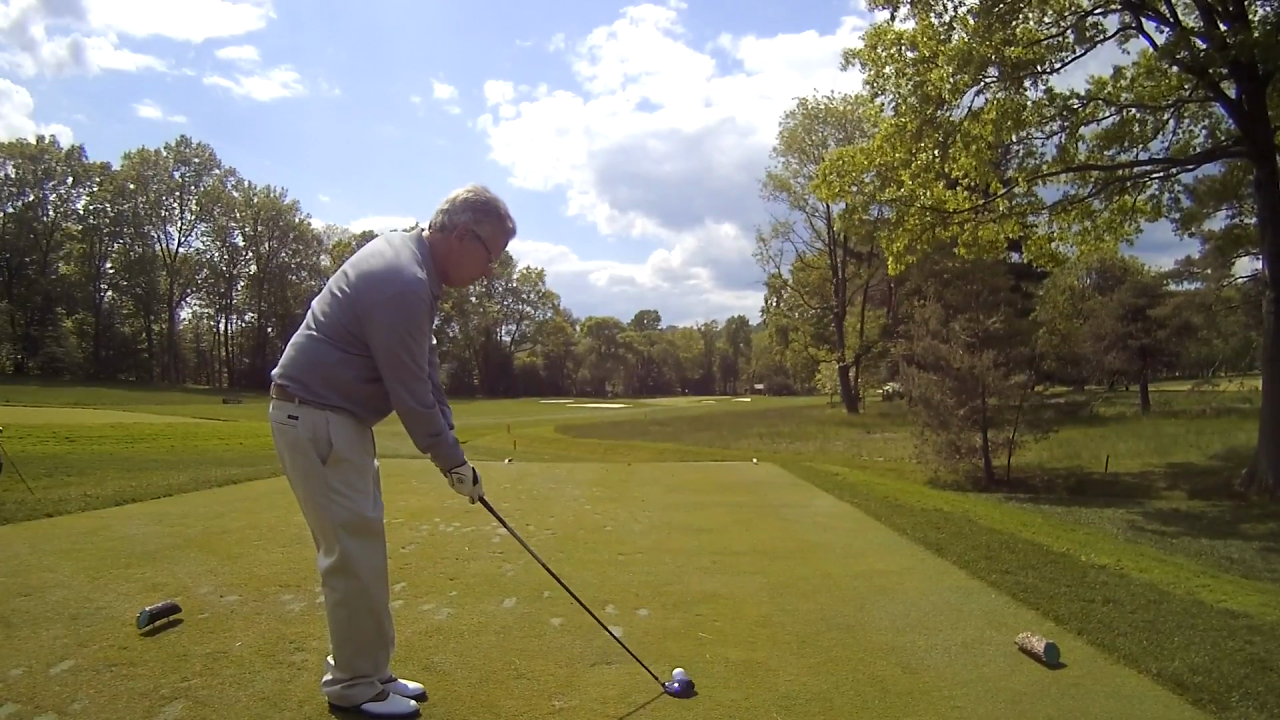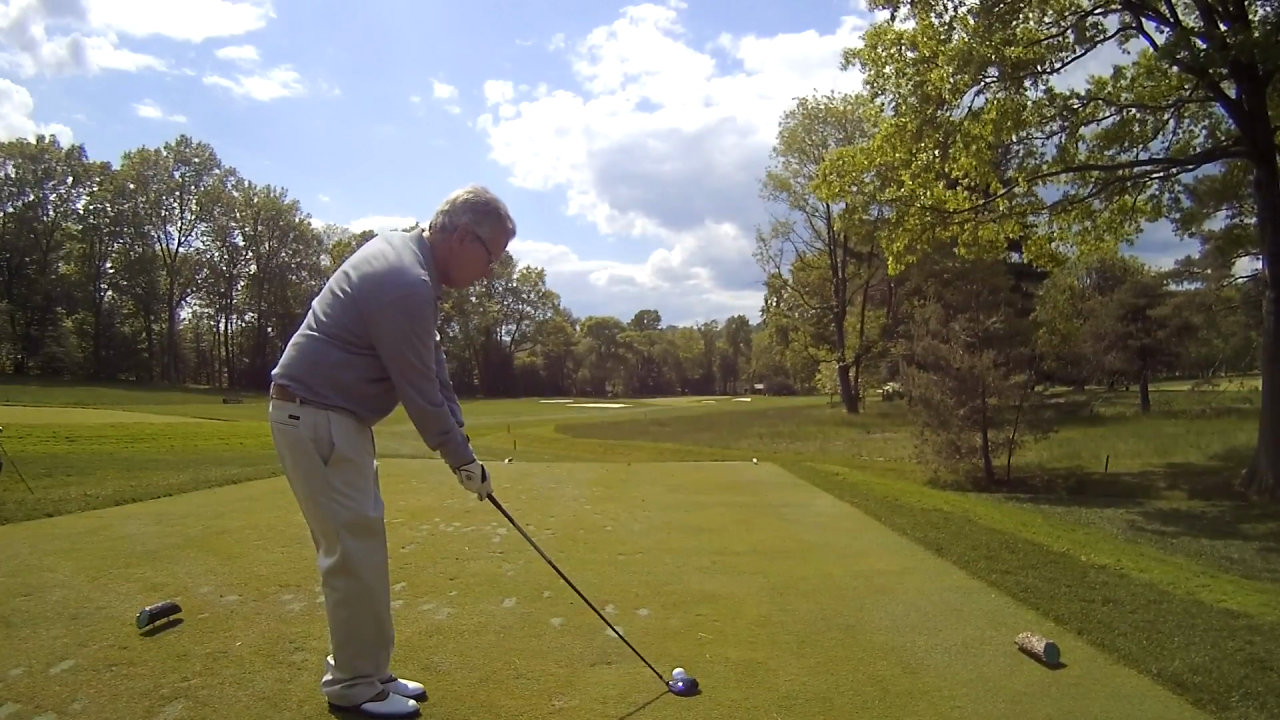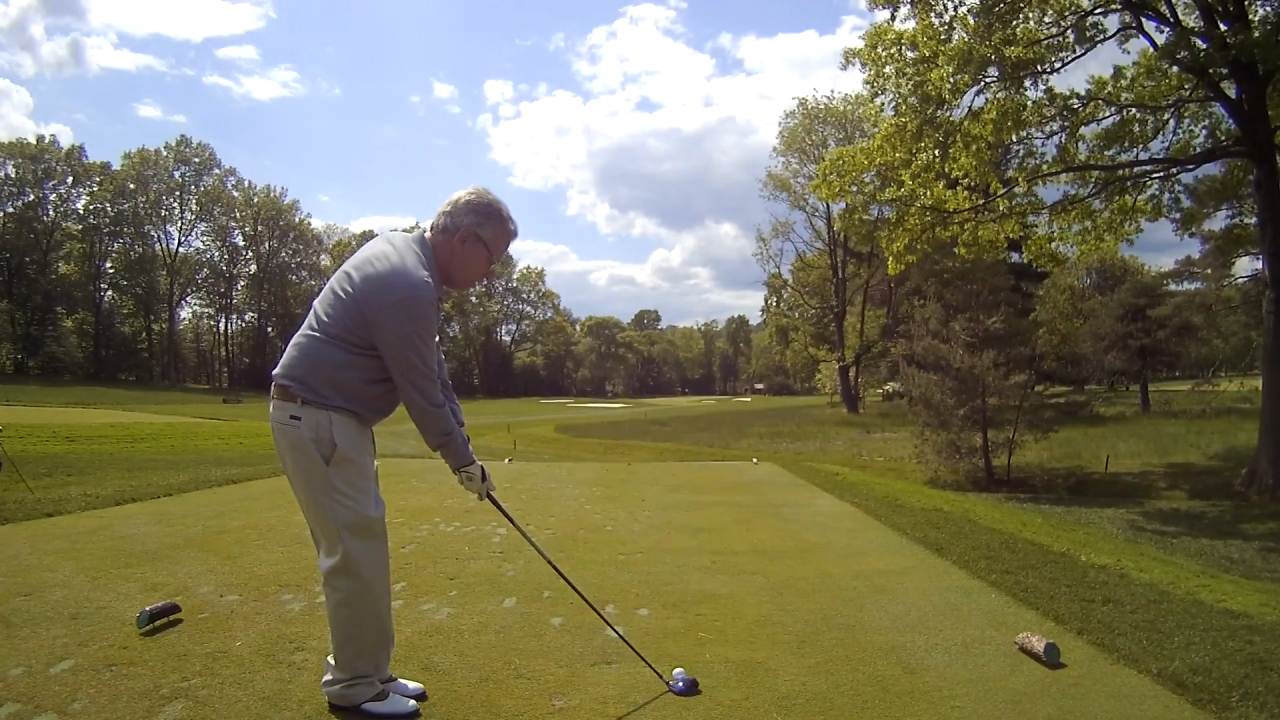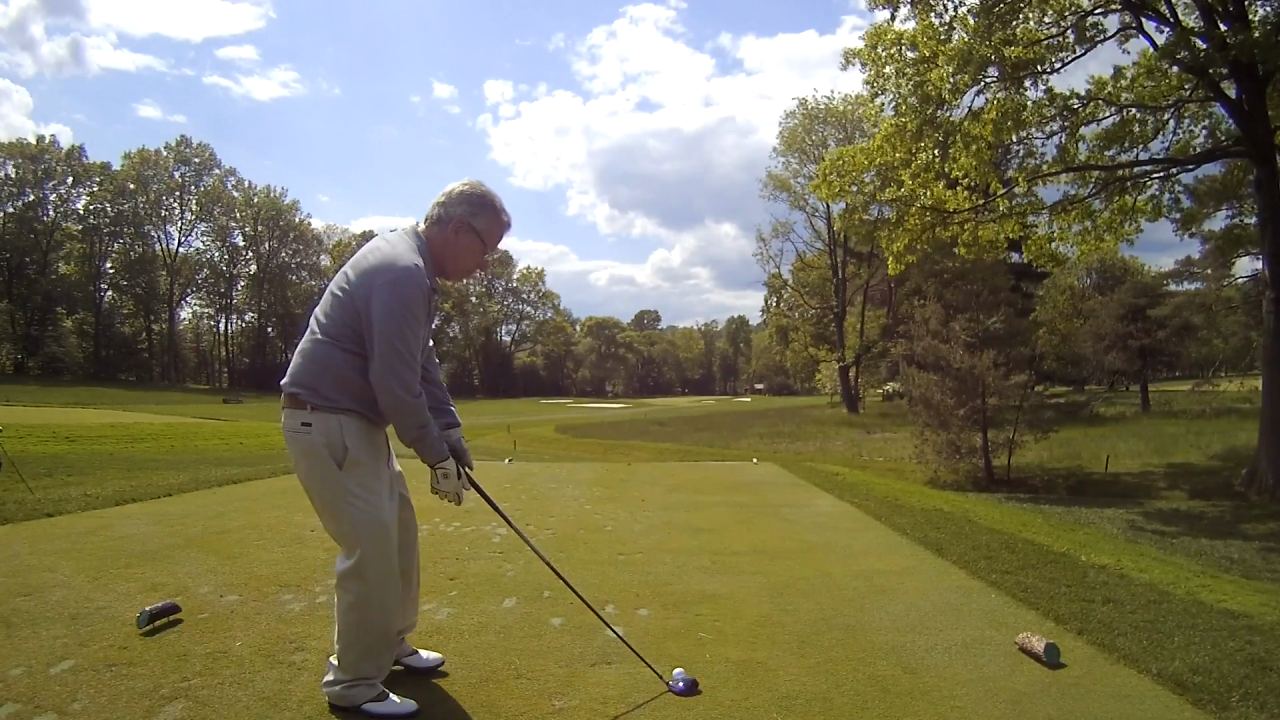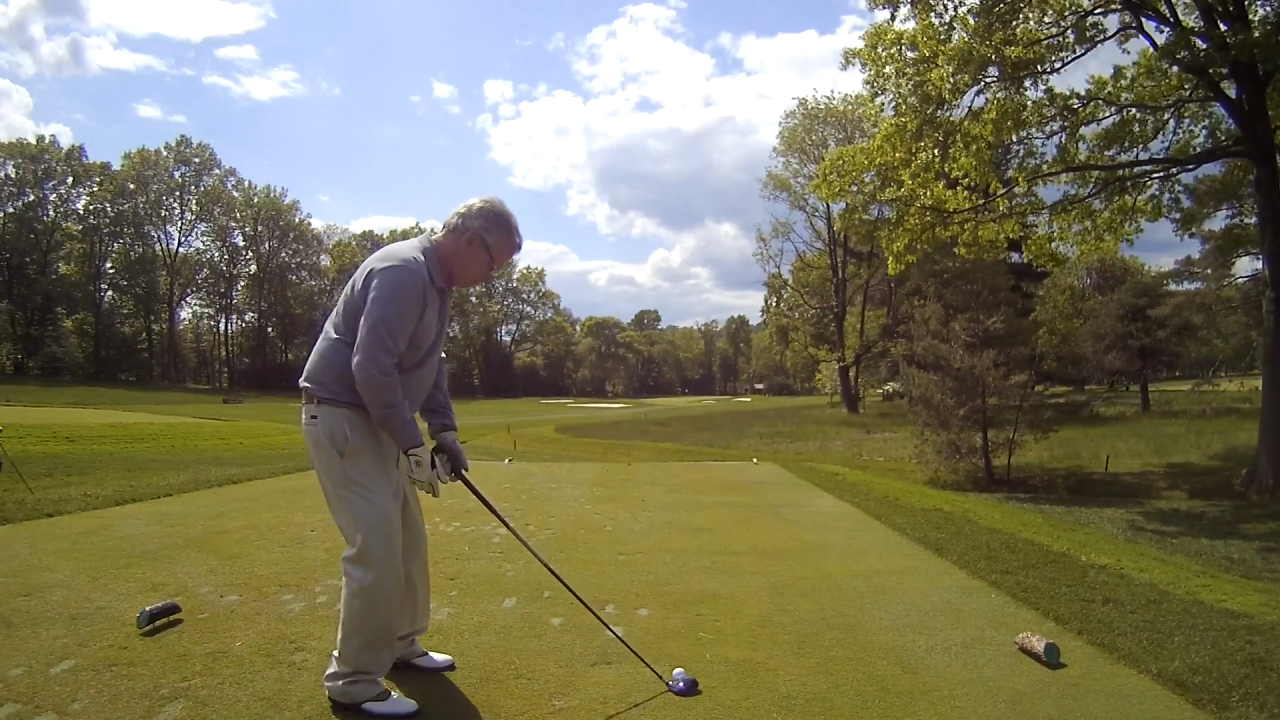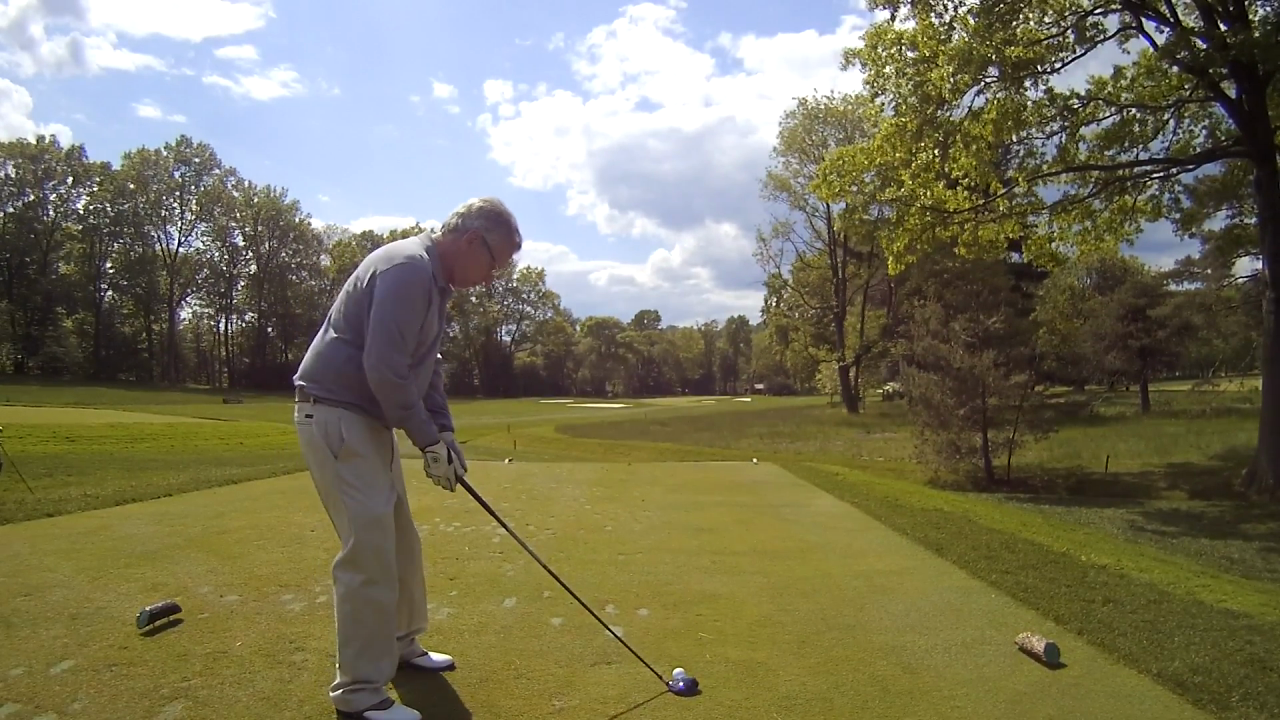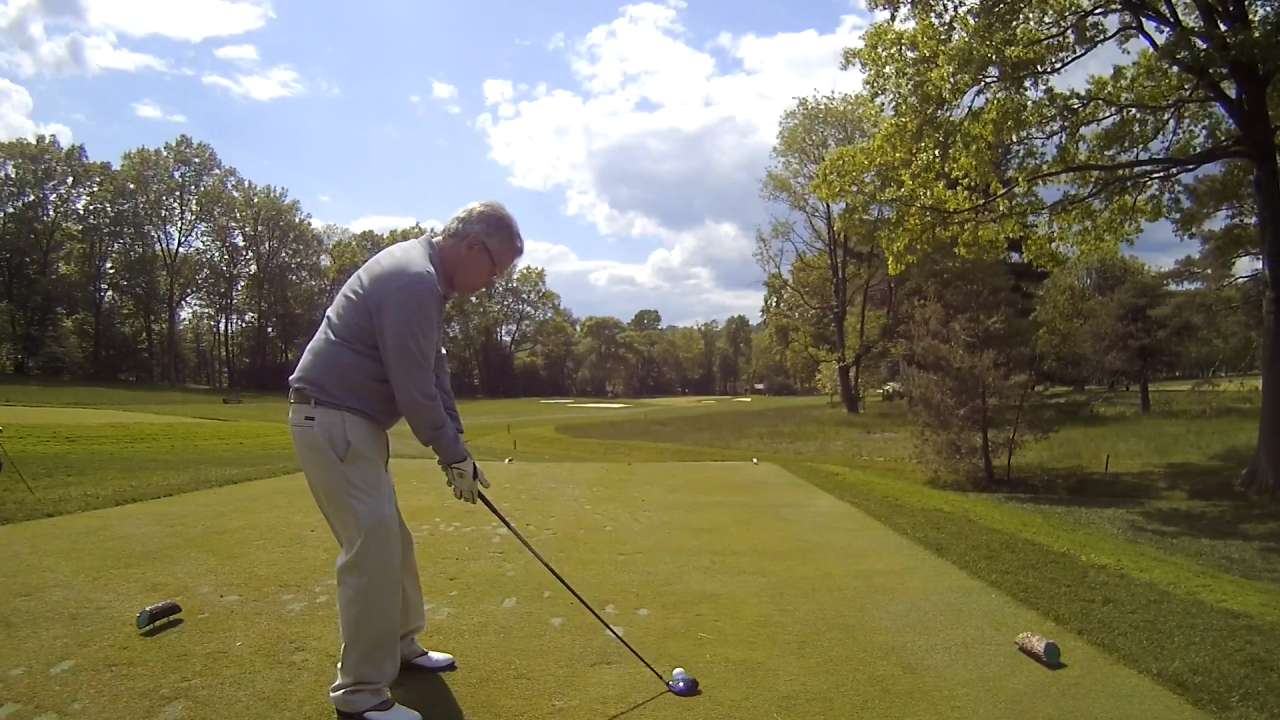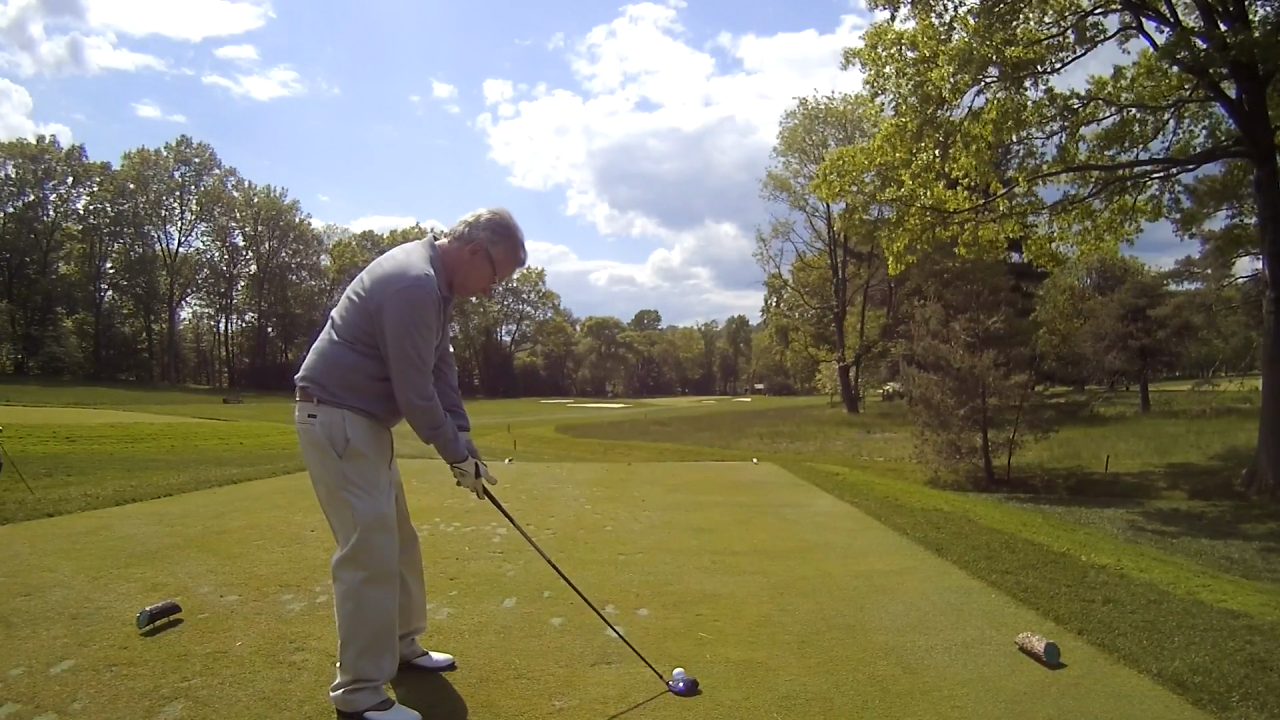
dt=0.4s
person 1, frame 1
left shoulder: (408, 254)
right shoulder: (402, 284)
left elbow: (425, 369)
right elbow: (410, 392)
left wrist: (451, 445)
right wrist: (452, 462)
left hip: (335, 414)
right hip: (315, 417)
left knee: (361, 545)
right knee: (353, 549)
left ankle: (365, 670)
person 1, frame 2
left shoulder: (405, 251)
right shoulder: (406, 285)
left elbow: (432, 367)
right elbow: (419, 391)
left wrist: (461, 441)
right wrist: (461, 459)
left hip: (332, 414)
right hip: (316, 417)
left knee: (361, 545)
right knee: (354, 549)
left ankle: (365, 669)
person 1, frame 3
left shoulder: (404, 249)
right shoulder: (409, 287)
left elbow: (430, 365)
right elbow: (420, 392)
left wrist: (460, 437)
right wrist: (463, 460)
left hip: (332, 414)
right hip: (315, 416)
left knee: (363, 544)
right knee: (355, 549)
left ankle: (367, 669)
person 1, frame 4
left shoulder: (408, 262)
right shoulder: (402, 273)
left elbow: (421, 360)
right elbow: (396, 384)
left wrist: (448, 427)
right wrist: (437, 458)
left hip: (353, 422)
right hip: (328, 422)
left knee: (398, 535)
right knee: (370, 550)
left ankle: (390, 645)
person 1, frame 5
left shoulder: (435, 281)
right shoulder: (402, 272)
left elbow: (428, 365)
right elbow: (370, 369)
left wrist: (444, 429)
right wrist: (414, 445)
left hip: (378, 422)
right hip: (343, 417)
left knee: (406, 538)
right knee: (376, 545)
left ankle: (400, 643)
person 1, frame 6
left shoulder: (430, 277)
right shoulder: (408, 268)
left elbow: (425, 365)
right elbow: (386, 369)
left wrist: (443, 432)
right wrist: (430, 442)
left hip: (363, 419)
right hip: (335, 416)
left knee: (399, 538)
right knee: (370, 546)
left ankle: (400, 643)
person 1, frame 7
left shoulder: (425, 274)
right shoulder: (413, 281)
left elbow: (433, 366)
right elbow: (414, 388)
left wrist: (455, 437)
right wrist: (454, 458)
left hip: (353, 419)
right hip: (331, 418)
left knee: (390, 539)
right knee: (371, 547)
left ankle: (400, 645)
person 1, frame 8
left shoulder: (432, 277)
right shoulder: (413, 284)
left elbow: (440, 363)
right elbow: (414, 389)
left wrist: (461, 433)
right wrist: (456, 456)
left hip: (364, 418)
right hip: (336, 417)
left knee: (397, 538)
right knee: (368, 547)
left ankle: (400, 644)
